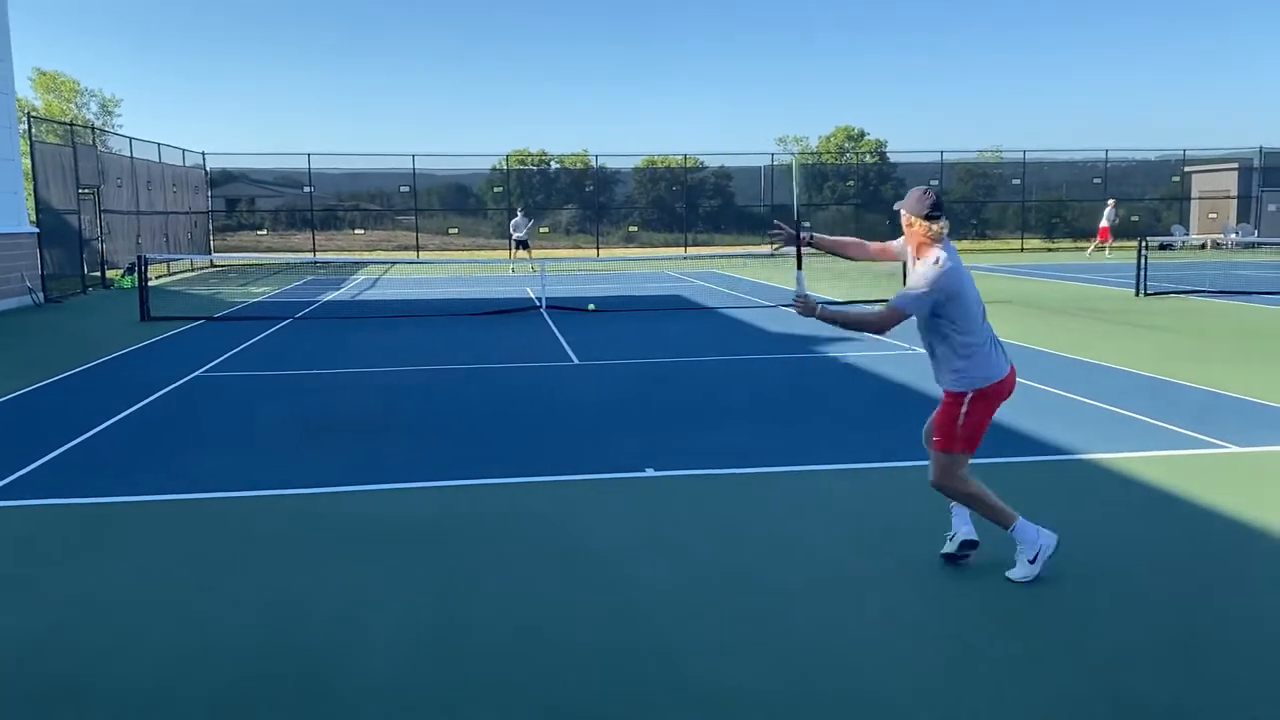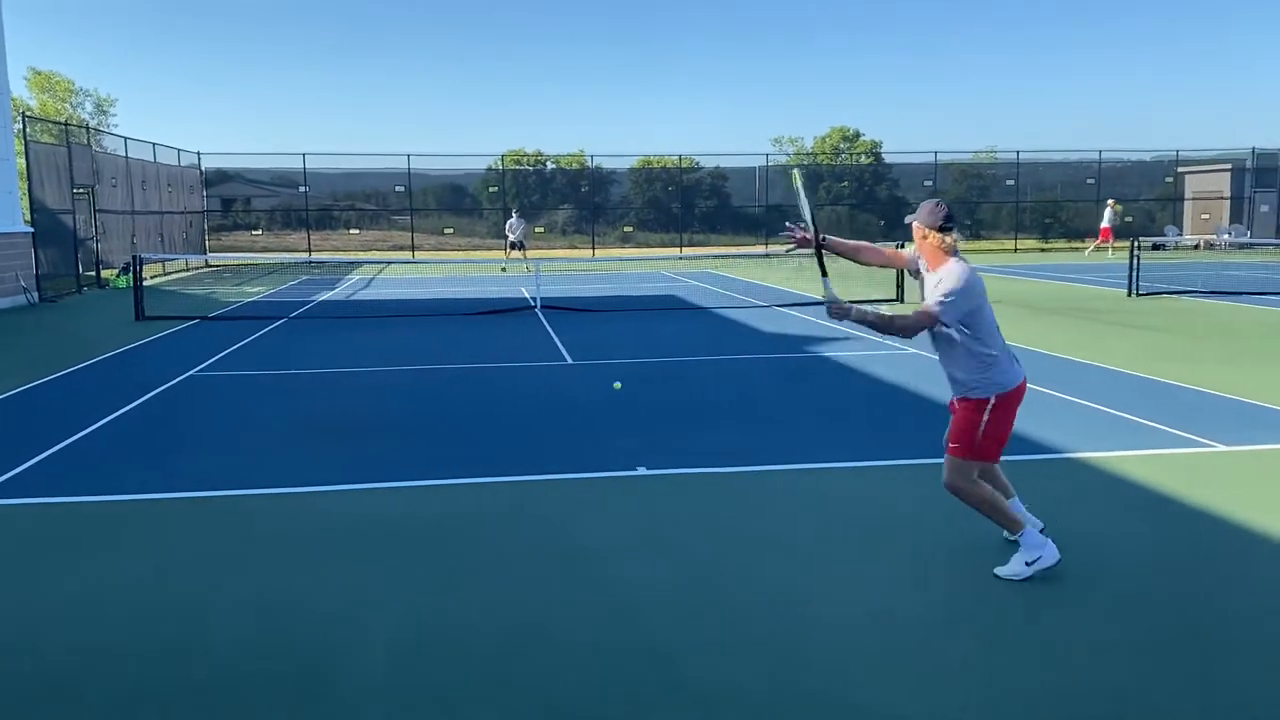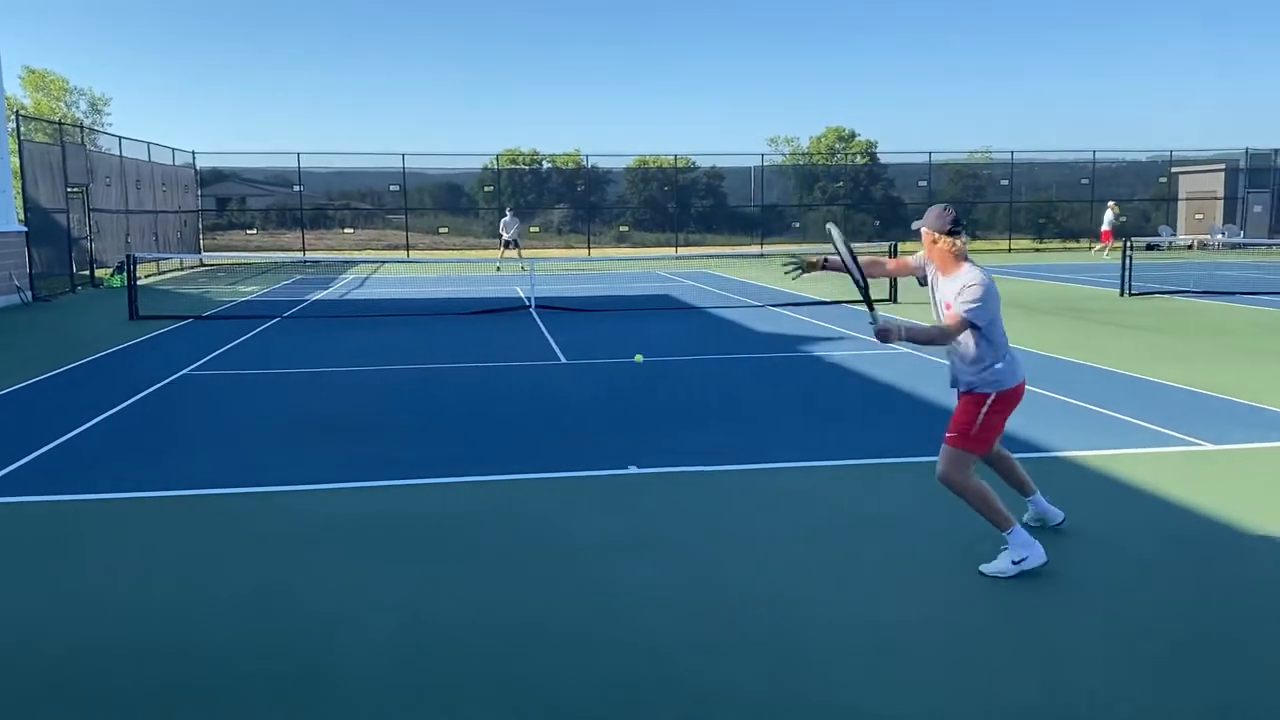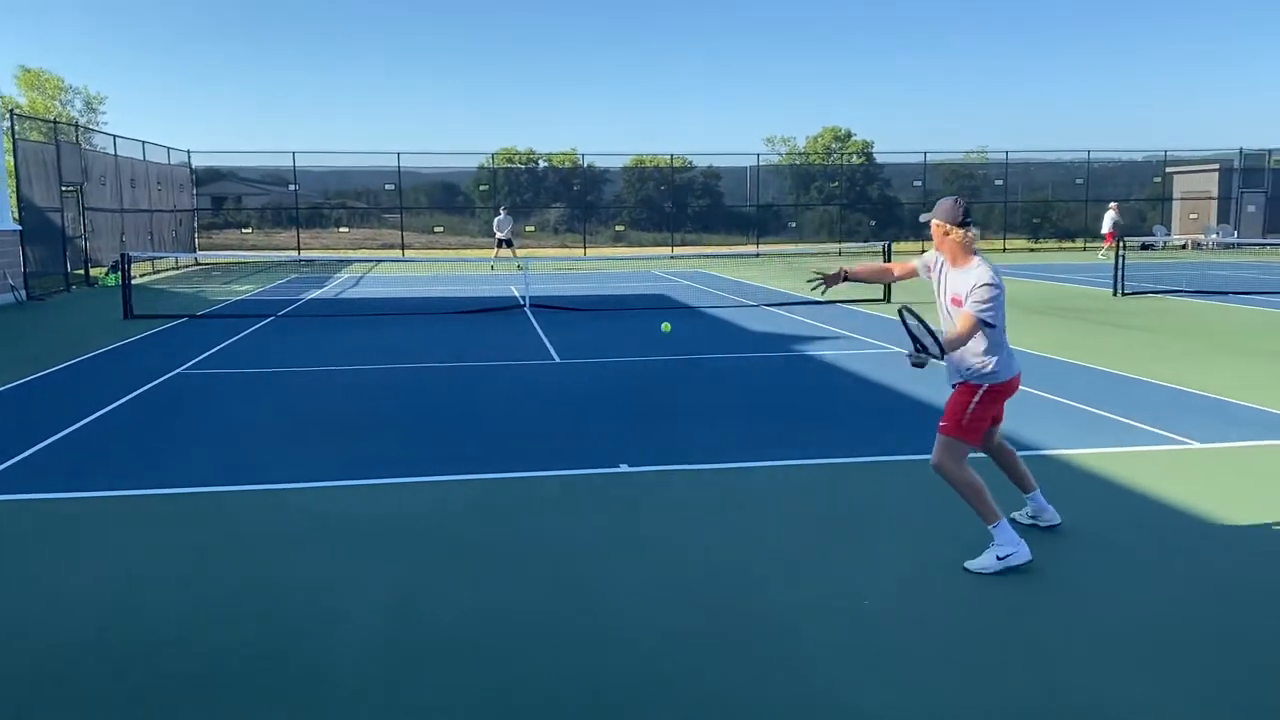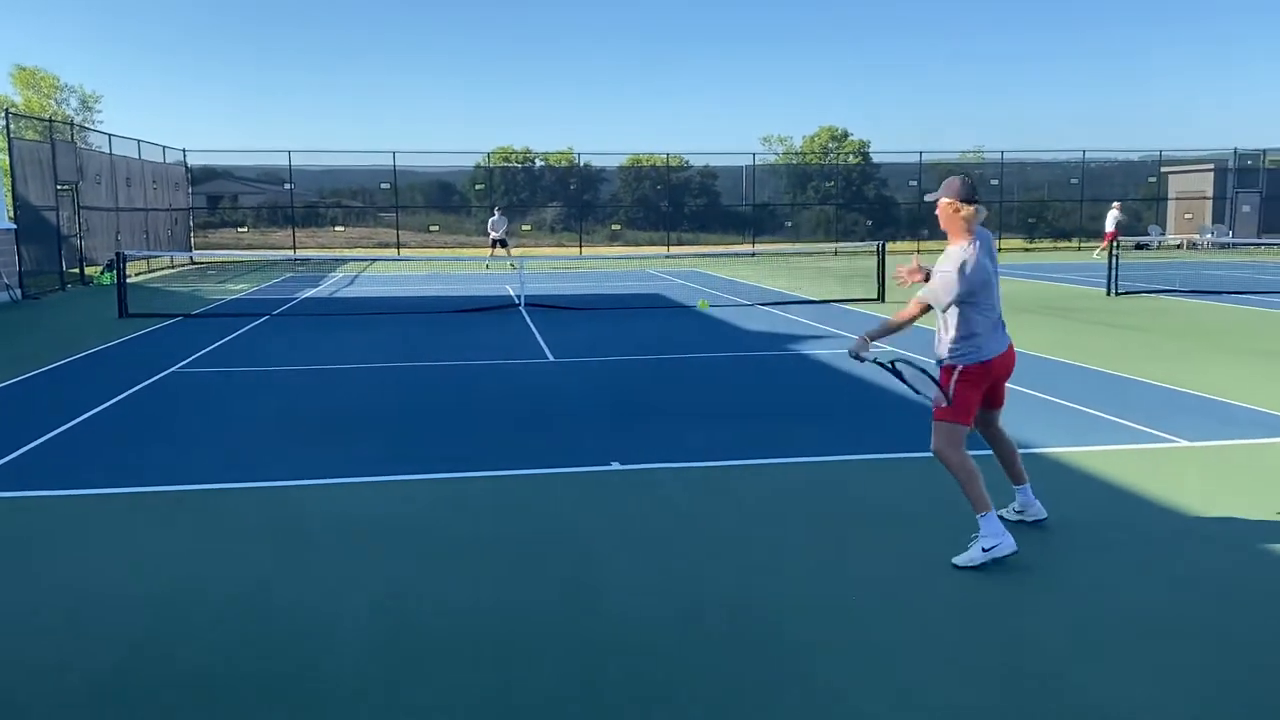
dt=0.1s
person 1, frame 1
left shoulder: (937, 271)
right shoulder: (924, 249)
left elbow: (882, 321)
right elbow: (868, 249)
left wrist: (819, 312)
right wrist: (806, 238)
left hip: (977, 382)
right hip: (983, 375)
left knee: (943, 475)
right knee: (935, 439)
left ankle: (1032, 538)
right ankle: (963, 528)
person 1, frame 2
left shoulder: (958, 280)
right shoulder: (931, 260)
left elbow: (908, 326)
right elbow: (879, 255)
left wrist: (852, 312)
right wrist: (820, 241)
left hip: (991, 390)
right hip: (978, 386)
left knee: (957, 478)
right knee: (963, 451)
left ankle: (1035, 548)
right ankle: (1022, 517)
person 1, frame 3
left shoulder: (977, 284)
right shoulder: (933, 265)
left elbow: (946, 333)
right elbow: (883, 266)
left wrist: (901, 332)
right wrist: (825, 263)
left hip: (993, 386)
right hip: (980, 385)
left knee: (953, 471)
right knee: (986, 449)
left ankle: (1023, 547)
right ankle: (1042, 509)
person 1, frame 4
left shoulder: (984, 280)
right shoulder: (942, 260)
left elbow: (962, 334)
right elbow: (893, 271)
right wrist: (843, 274)
left hip: (987, 379)
right hip: (976, 377)
left knee: (946, 461)
right knee: (989, 442)
left ankle: (1008, 545)
right ankle: (1040, 508)
person 1, frame 5
left shoulder: (957, 262)
right shoulder: (981, 242)
left elbow: (914, 311)
left wrist: (869, 337)
right wrist: (924, 272)
left hip: (965, 363)
right hip: (998, 355)
left knee: (946, 447)
right knee: (990, 428)
left ankle: (993, 535)
right ankle: (1028, 502)
